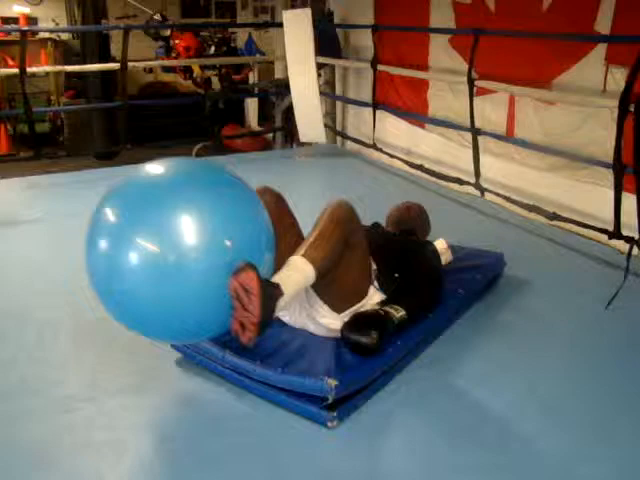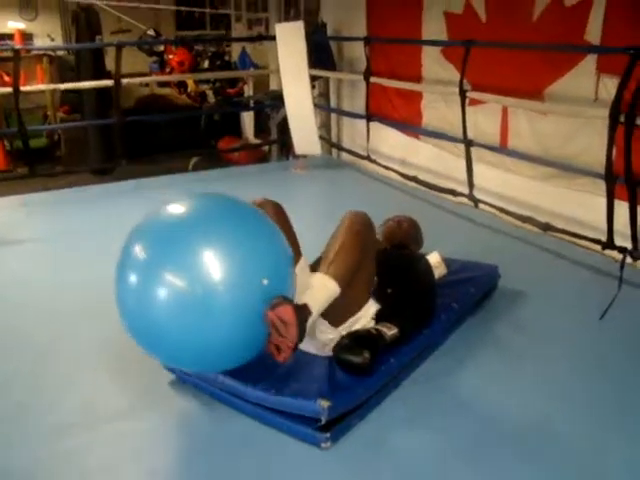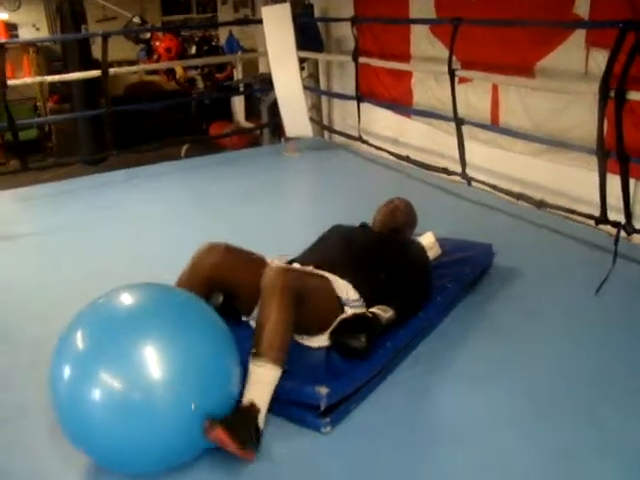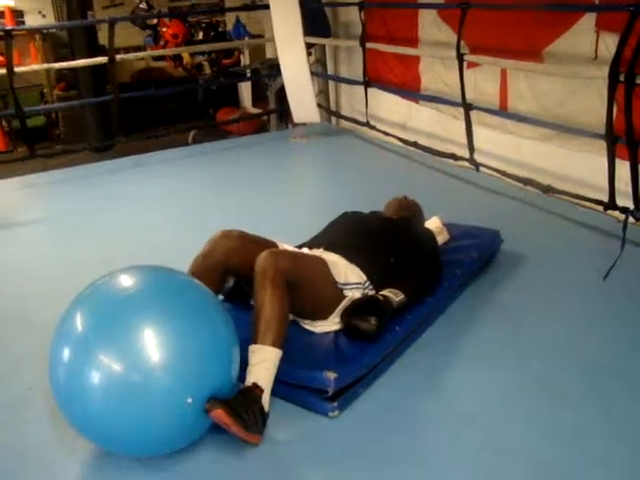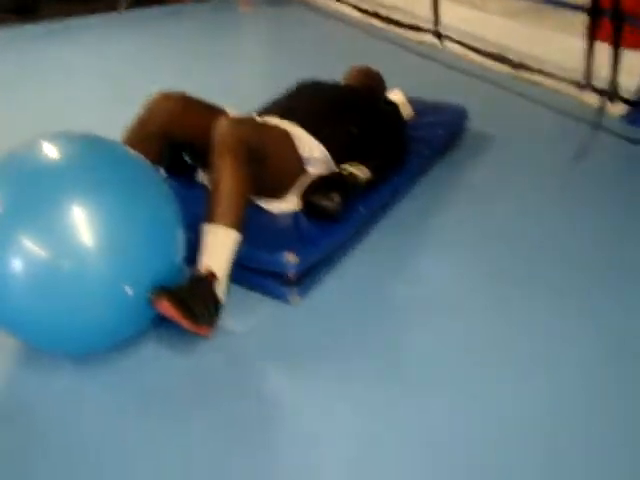
dt=1s
person 1, frame 1
left shoulder: (421, 251)
right shoulder: (362, 231)
left elbow: (427, 295)
left wrist: (387, 316)
left hip: (342, 308)
left knee: (341, 212)
right knee: (266, 198)
left ankle: (269, 294)
person 1, frame 2
left shoulder: (415, 265)
right shoulder: (348, 249)
left elbow: (421, 311)
left wrist: (379, 336)
left hip: (341, 323)
left knee: (356, 223)
right knee: (267, 209)
left ankle: (302, 315)
person 1, frame 3
left shoulder: (409, 251)
right shoulder: (342, 231)
left elbow: (414, 295)
left wrist: (374, 319)
right wrist: (235, 290)
left hip: (340, 296)
right hip: (291, 286)
left knee: (280, 279)
right knee: (213, 256)
left ankle: (251, 418)
person 1, frame 4
left shoulder: (418, 238)
right shoulder: (352, 217)
left elbow: (425, 276)
left wrist: (385, 302)
right wrist: (243, 277)
left hip: (347, 277)
left knee: (272, 262)
right knee: (227, 243)
left ankle: (256, 400)
person 1, frame 5
left shoulder: (380, 111)
right shoulder: (312, 88)
left elbow: (390, 152)
right elbow: (264, 115)
left wrist: (349, 178)
left hip: (305, 151)
right hip: (250, 146)
left knee: (233, 131)
right knee: (167, 106)
left ankle: (209, 288)
